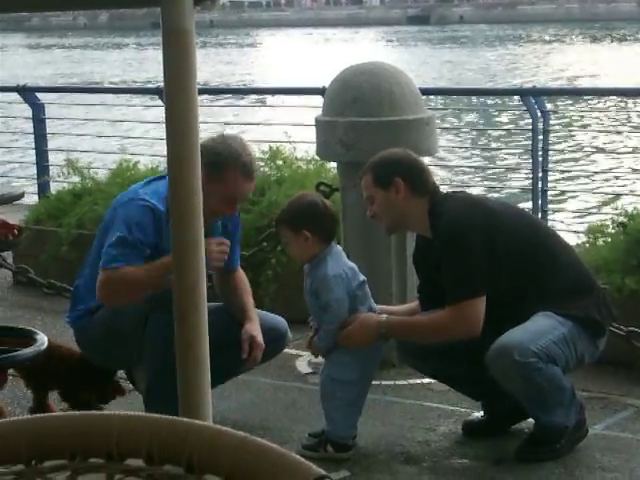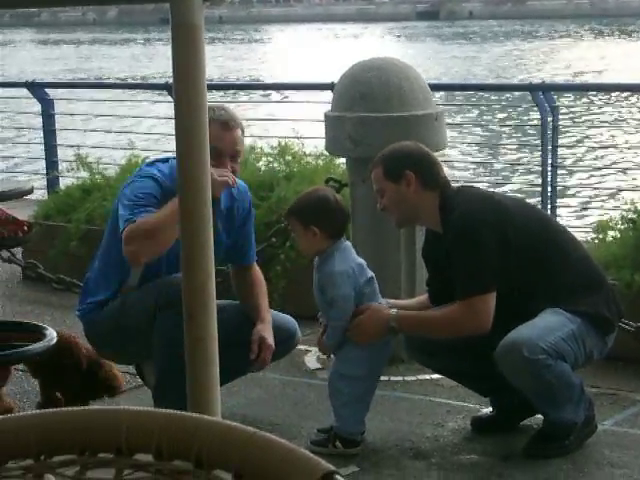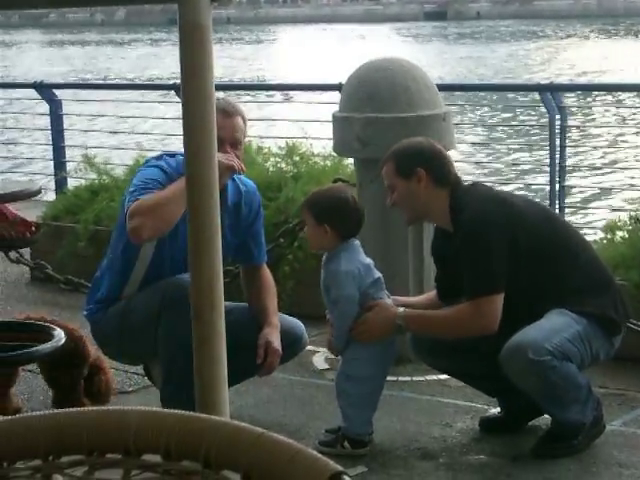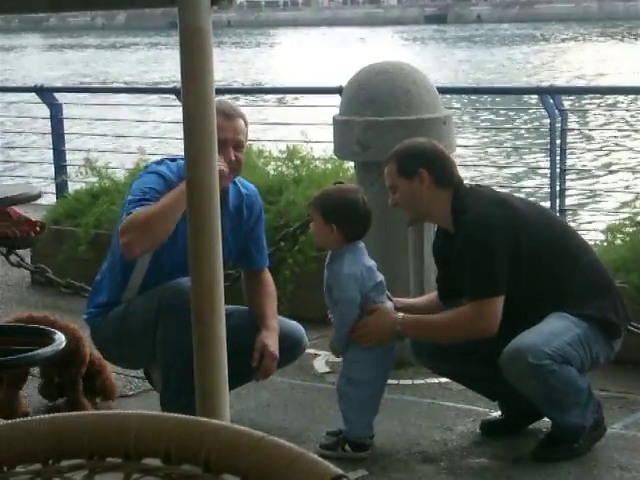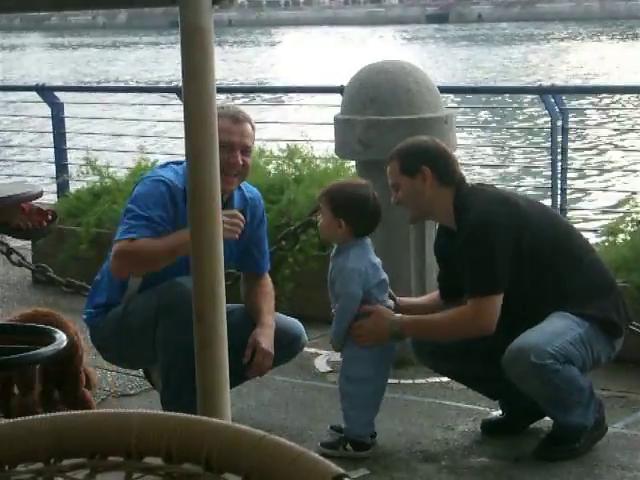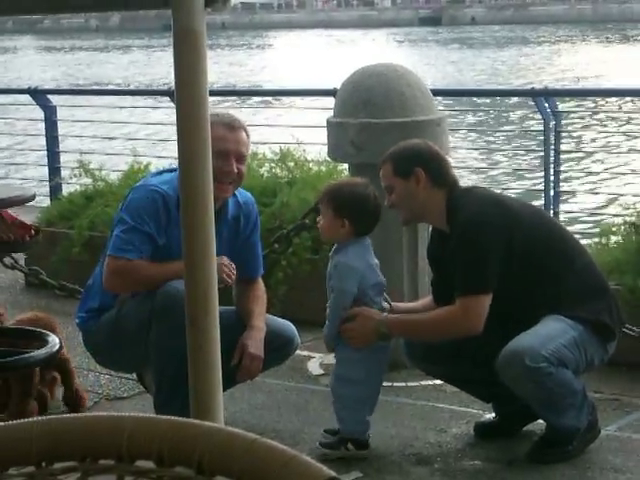
dt=0.2s
person 1, frame 1
left shoulder: (462, 221)
right shoulder: (430, 237)
left elbow: (466, 321)
right elbow: (433, 309)
left wrist: (382, 326)
right wrist: (373, 313)
left hip: (573, 317)
right hip: (512, 316)
left knee: (511, 353)
right knee: (414, 342)
left ankle: (566, 418)
right ankle: (505, 403)
person 1, frame 2
left shoulder: (473, 217)
right shoulder: (440, 232)
left elbow: (476, 317)
right elbow: (441, 302)
left wrist: (391, 320)
right wrist: (382, 307)
left hip: (581, 313)
right hip: (522, 312)
left knee: (520, 349)
right knee: (422, 339)
left ankle: (574, 414)
right ankle: (514, 399)
person 1, frame 3
left shoulder: (483, 216)
right shoulder: (448, 229)
left elbow: (484, 318)
right elbow: (449, 299)
left wrist: (398, 320)
right wrist: (392, 304)
left hip: (588, 314)
right hip: (529, 311)
left knee: (525, 352)
right knee: (429, 340)
left ankle: (583, 415)
right ankle: (520, 400)
person 1, frame 4
left shoulder: (485, 218)
right shoulder: (449, 231)
left elbow: (484, 320)
right elbow: (450, 300)
left wrist: (398, 325)
right wrist: (394, 306)
left hip: (588, 317)
right hip: (529, 315)
left knee: (524, 356)
right knee: (429, 343)
left ankle: (583, 417)
right ankle: (521, 404)
person 1, frame 5
left shoulder: (488, 216)
right shoulder: (451, 229)
left elbow: (482, 319)
right elbow: (451, 299)
left wrist: (396, 325)
right wrist: (395, 306)
left hip: (589, 317)
right hip: (530, 314)
left knee: (527, 356)
right knee: (430, 343)
left ankle: (584, 417)
right ankle: (523, 403)
person 1, frame 6
left shoulder: (479, 217)
right shoulder: (445, 233)
left elbow: (469, 319)
right elbow: (446, 303)
left wrist: (383, 326)
right wrist: (389, 309)
left hip: (581, 319)
right hip: (522, 317)
left knee: (521, 359)
right knee: (422, 345)
left ankle: (577, 420)
right ankle: (516, 406)
person 2, frame 1
left shoulder: (223, 212)
right shoulder: (143, 207)
left elbow: (230, 272)
right elbow: (108, 291)
left wrist: (250, 321)
left hip: (168, 325)
left knee: (275, 332)
right knee: (174, 294)
left ankle: (176, 390)
right ankle: (163, 413)
person 2, frame 2
left shoulder: (237, 195)
right shoulder: (151, 182)
left elbow: (245, 268)
right elbow: (136, 250)
left wrist: (263, 322)
left hip: (179, 317)
right hip: (111, 318)
left knee: (284, 332)
right knee: (183, 287)
left ankle: (185, 383)
right ankle: (172, 411)
person 2, frame 3
left shoulder: (245, 194)
right shoulder: (158, 173)
left elbow: (255, 269)
right elbow: (139, 228)
left wrist: (271, 326)
left hip: (186, 316)
right hip: (119, 319)
left knee: (291, 336)
right knee: (187, 289)
left ankle: (193, 385)
right ankle: (179, 412)
person 2, frame 4
left shoulder: (246, 198)
right shoulder: (159, 179)
left elbow: (257, 274)
right elbow: (130, 243)
left wrist: (269, 330)
right wrist: (191, 188)
left hip: (187, 320)
right hip: (119, 323)
left knee: (291, 338)
right knee: (184, 293)
left ankle: (194, 390)
right ankle: (179, 415)
person 2, frame 5
left shoulder: (250, 201)
right shoulder: (161, 187)
left elbow: (257, 277)
right elbow: (121, 262)
left wrist: (264, 328)
left hip: (187, 321)
right hip: (118, 324)
left knee: (290, 335)
right knee: (184, 291)
left ankle: (196, 389)
right ankle: (180, 415)
person 2, frame 6
left shoulder: (243, 206)
right shoulder: (154, 196)
left elbow: (250, 281)
right elbow: (114, 277)
left wrist: (255, 331)
left hip: (179, 325)
right hip: (111, 328)
left knee: (283, 338)
right knee: (178, 295)
left ankle: (186, 392)
right ankle: (173, 418)
person 3, frame 1
left shoulder: (330, 273)
right shoulder: (323, 260)
left elbow: (338, 314)
left wrist: (321, 344)
right wrist: (317, 331)
left knee: (336, 385)
right knee: (335, 384)
left ankle: (339, 441)
right ankle: (340, 430)
person 3, frame 2
left shoulder: (337, 269)
right shoulder: (334, 254)
left elbow: (343, 310)
left wrist: (329, 342)
right wrist: (326, 330)
left knee: (344, 382)
right knee: (348, 382)
left ankle: (347, 437)
right ankle: (349, 426)
person 3, frame 3
left shoulder: (342, 268)
right shoulder: (345, 252)
left elbow: (347, 309)
left wrist: (337, 342)
right wrist: (335, 331)
left knee: (352, 383)
right knee: (357, 383)
left ankle: (355, 437)
right ankle: (358, 427)
person 3, frame 4
left shoulder: (345, 269)
right shoulder: (350, 252)
left elbow: (348, 311)
left wrist: (337, 343)
right wrist: (339, 338)
left knee: (354, 386)
right knee: (357, 386)
left ankle: (356, 440)
right ankle: (359, 430)
person 3, frame 5
left shoulder: (350, 263)
right shoulder: (355, 249)
left elbow: (348, 305)
left wrist: (336, 337)
right wrist: (340, 334)
left knee: (355, 385)
right knee: (362, 385)
left ankle: (356, 439)
right ankle: (361, 428)
person 3, frame 6
left shoulder: (347, 261)
right shoulder: (357, 249)
left elbow: (341, 304)
left wrist: (330, 336)
right wrist: (334, 334)
left knee: (348, 385)
right knee: (357, 386)
left ankle: (354, 438)
right ankle: (354, 427)
